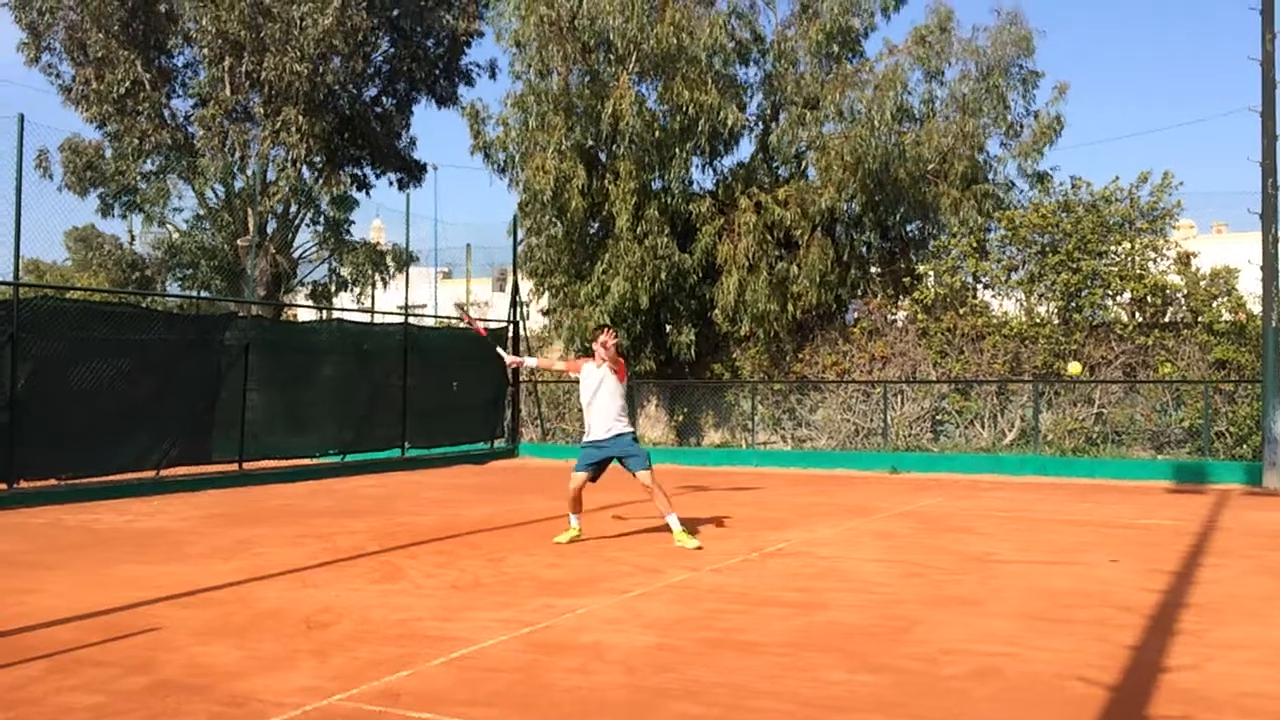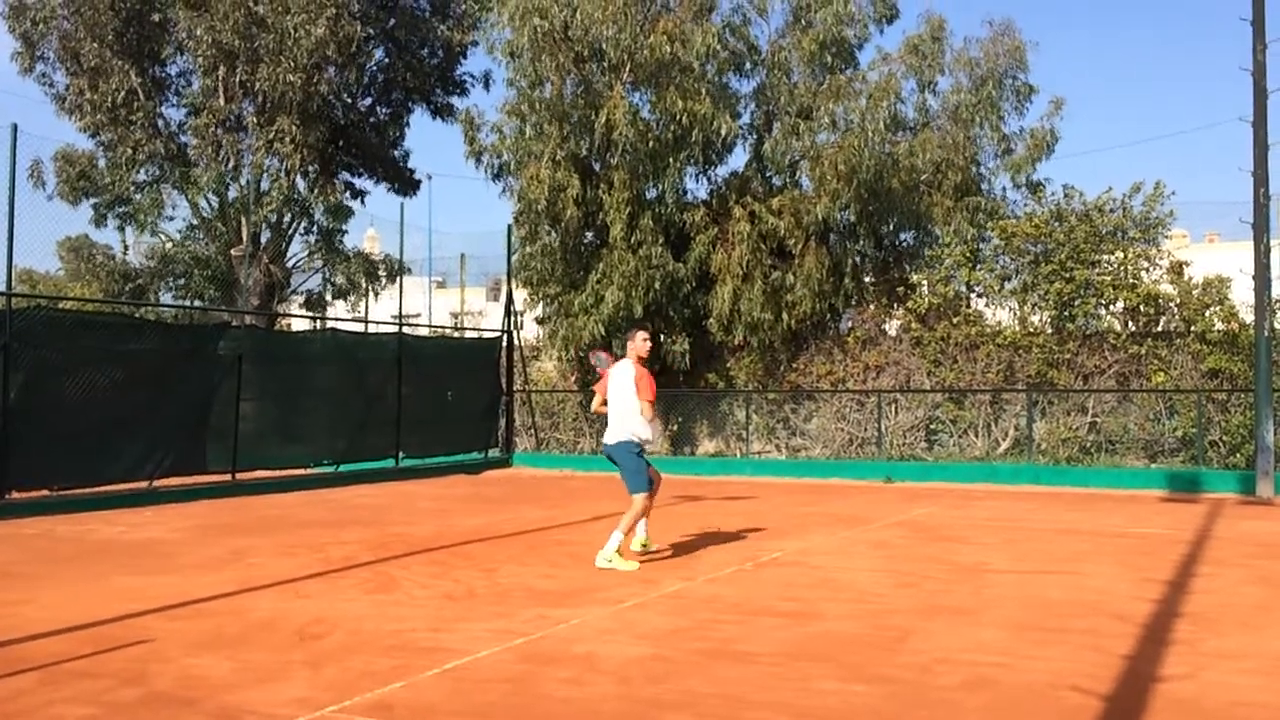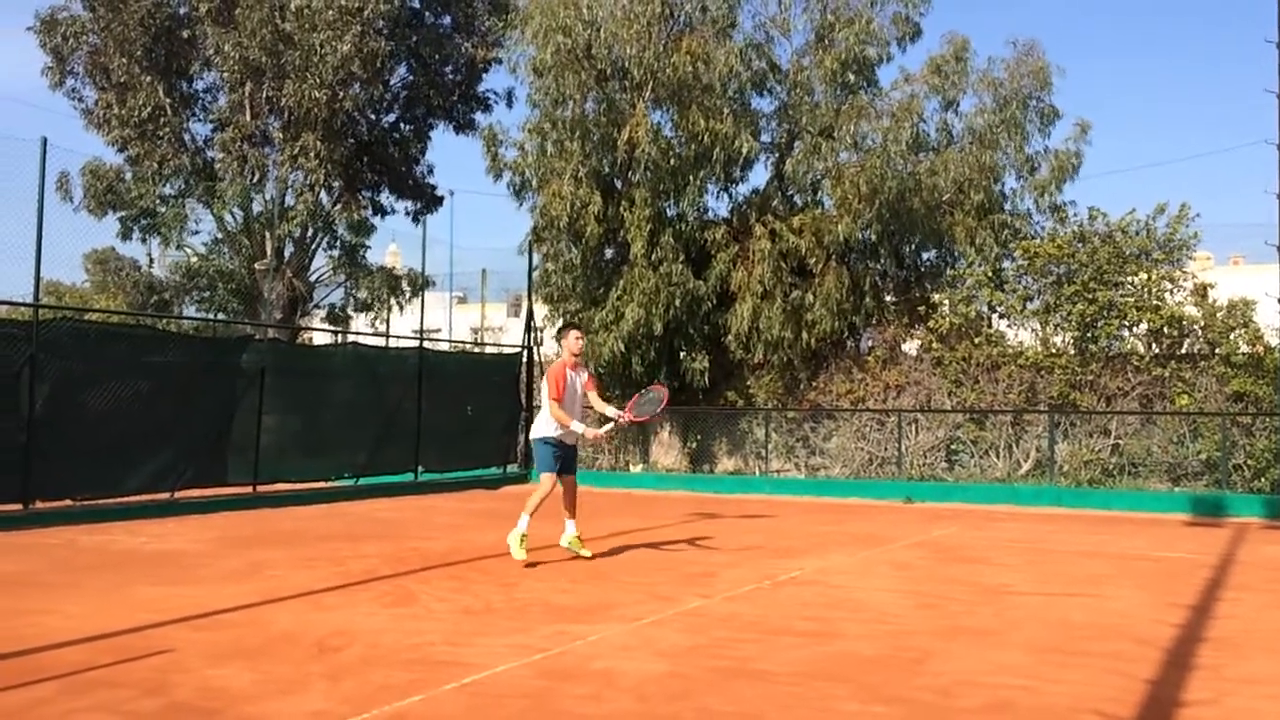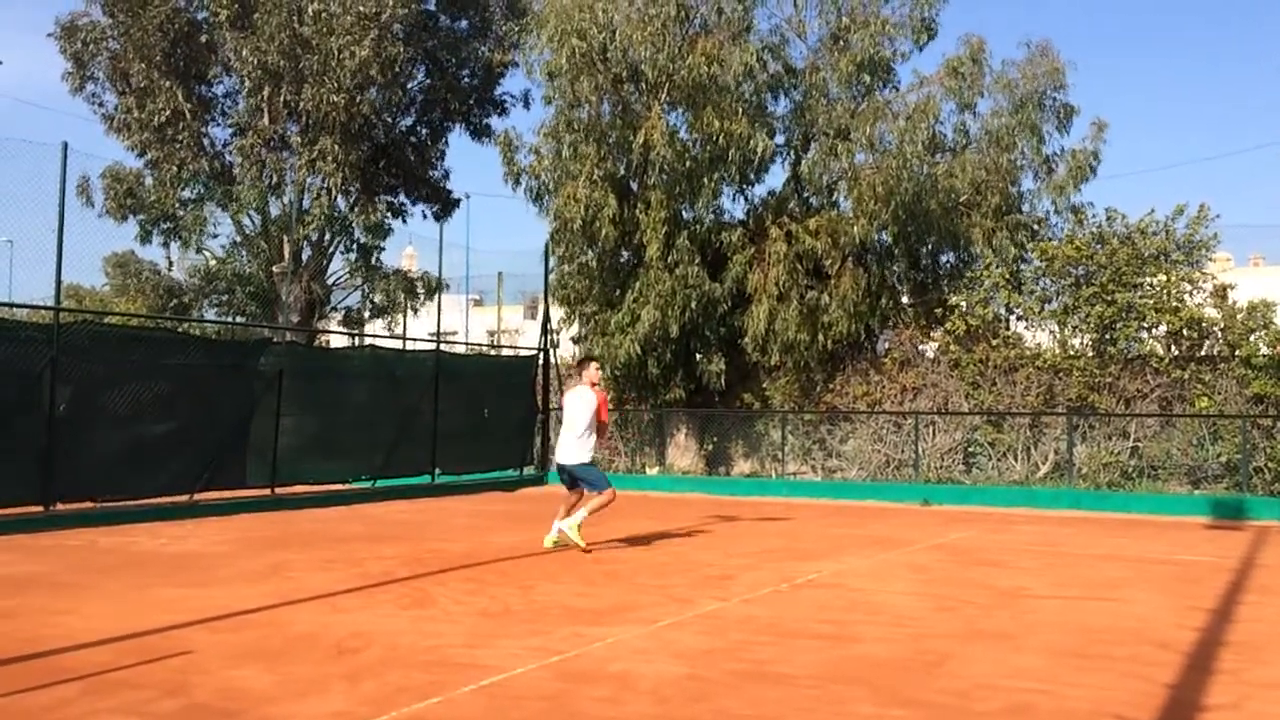
dt=1s
person 1, frame 1
left shoulder: (618, 366)
right shoulder: (583, 365)
left elbow: (611, 358)
right elbow: (556, 364)
left wrist: (609, 349)
right wrist: (524, 361)
left hip: (621, 436)
right hip: (594, 440)
left knee: (648, 482)
right knee: (575, 485)
left ankle: (678, 530)
right ankle: (574, 528)
person 1, frame 2
left shoulder: (613, 370)
right shoulder: (641, 373)
left elbow: (596, 406)
right elbow: (648, 415)
left hip: (617, 442)
right hip: (626, 443)
left knee: (653, 479)
right knee: (641, 502)
left ankle: (640, 538)
right ankle: (608, 553)
person 1, frame 3
left shoulder: (583, 371)
right shoulder: (556, 370)
left elbow: (595, 400)
right elbow: (554, 411)
left wrist: (613, 412)
right wrist: (583, 429)
left hip: (568, 438)
right hip: (546, 436)
left knee: (571, 486)
right knee: (547, 484)
left ankle: (571, 536)
right ankle: (519, 534)
person 1, frame 4
left shoulder: (568, 394)
right shoulder: (599, 396)
right elbow: (602, 431)
right wrist: (596, 436)
left hip: (562, 457)
right hip: (580, 459)
left knee: (575, 494)
right knee: (608, 495)
left ankle: (554, 536)
right ankle: (572, 523)
